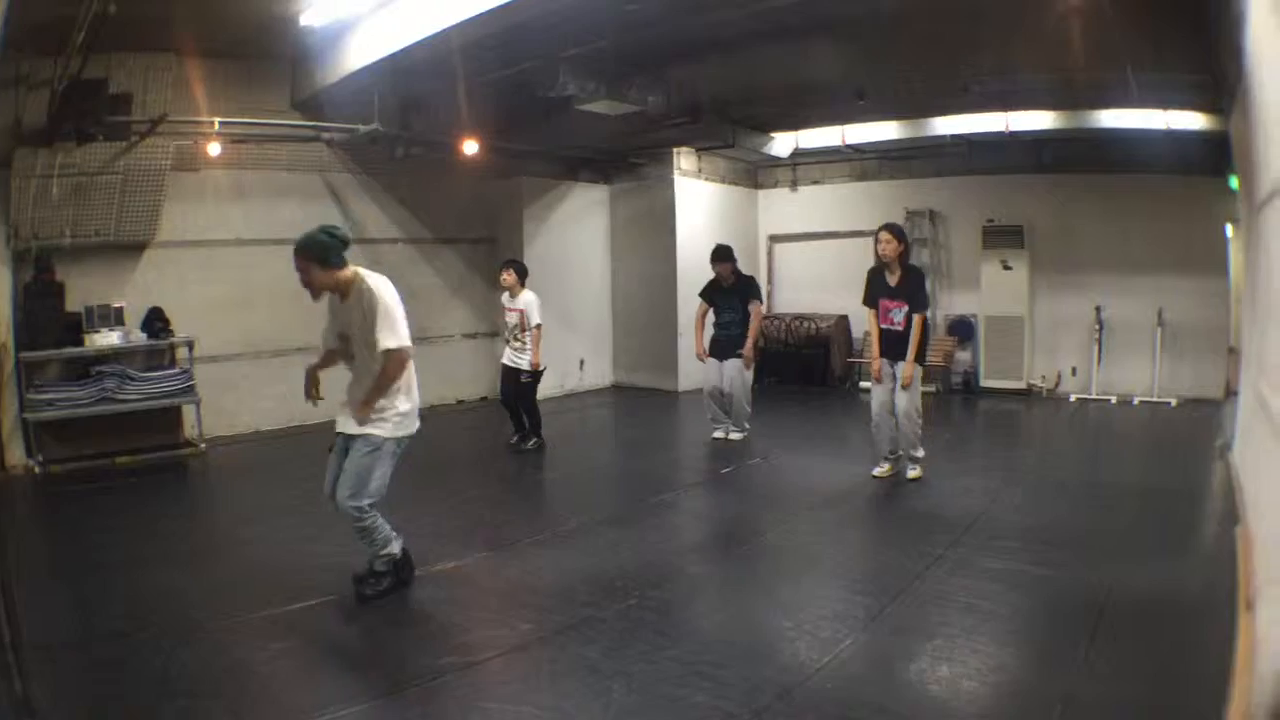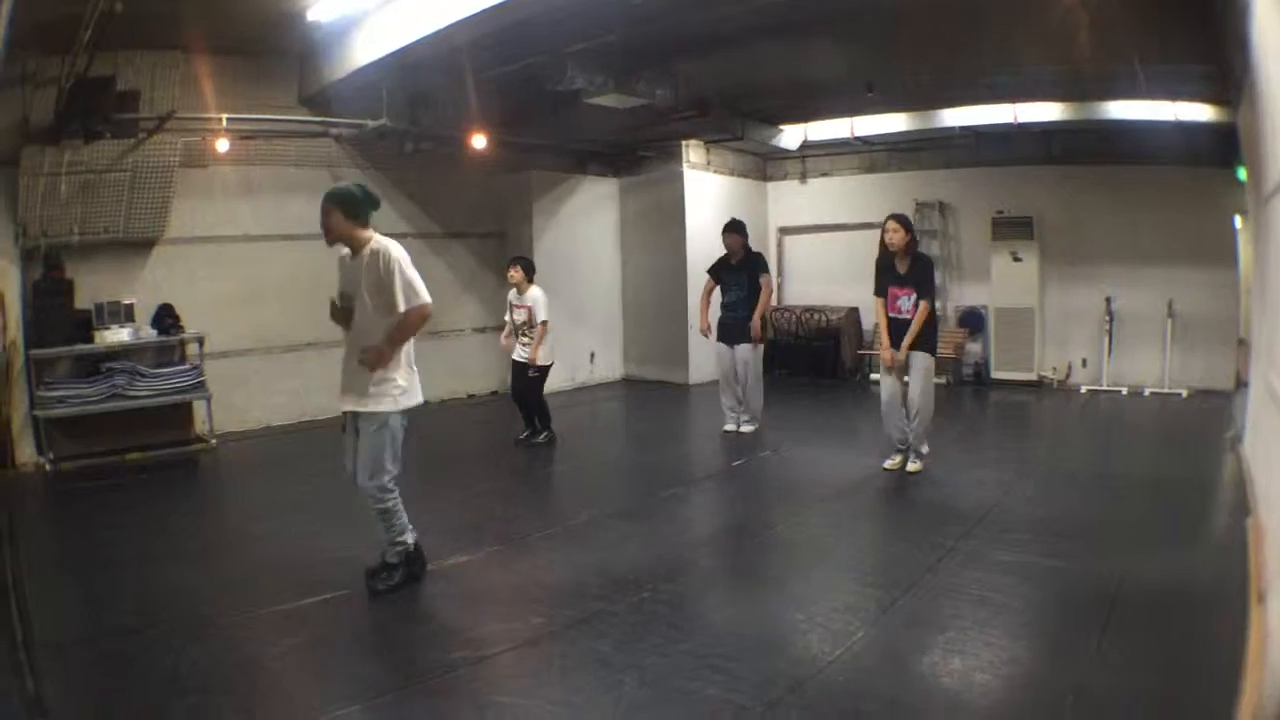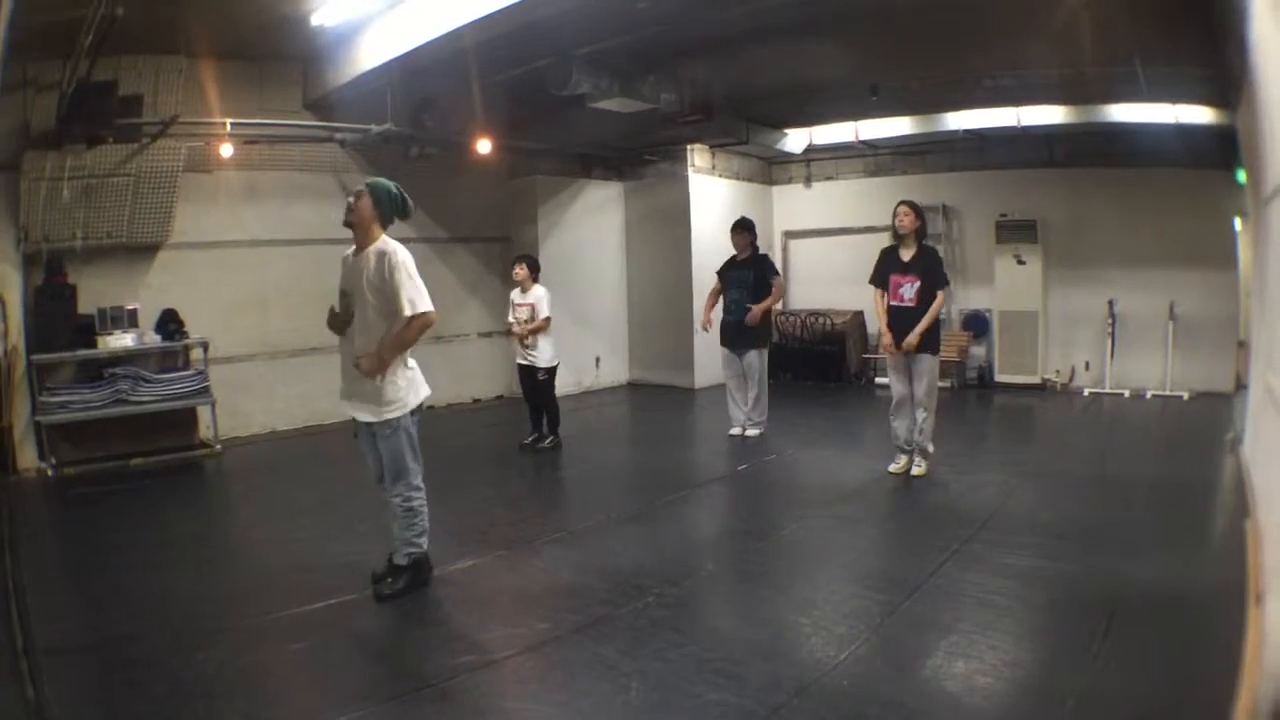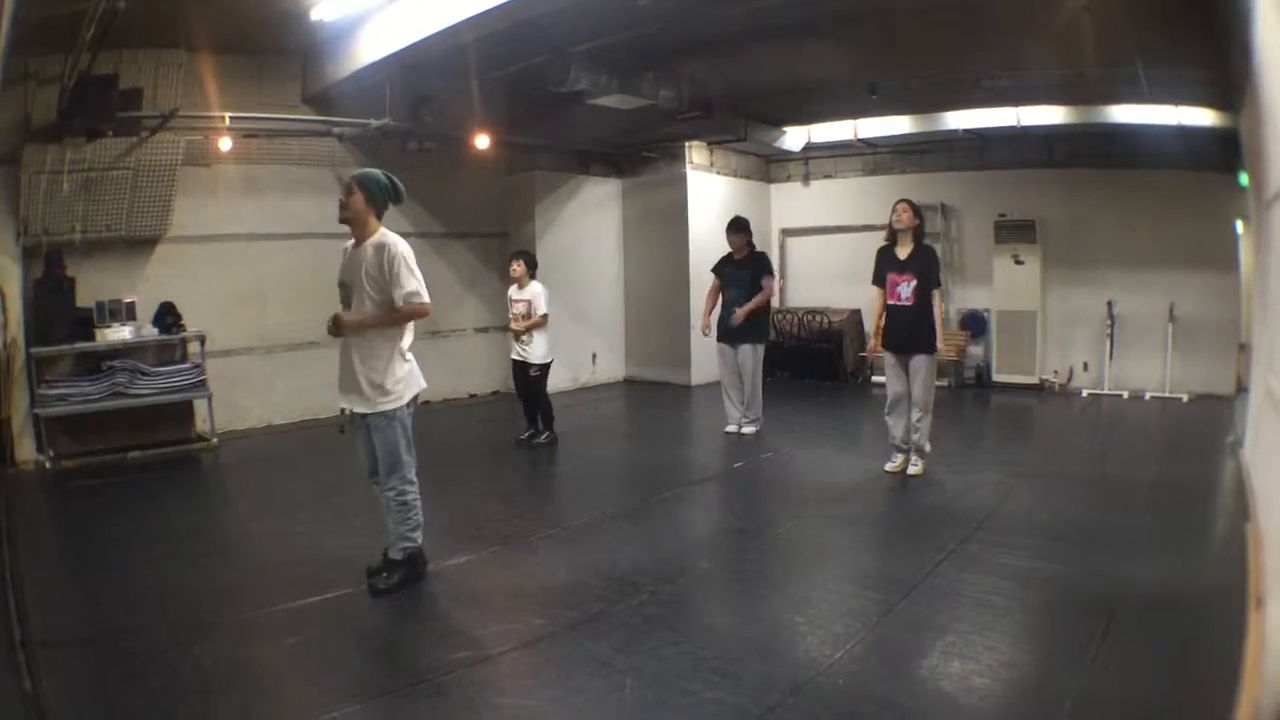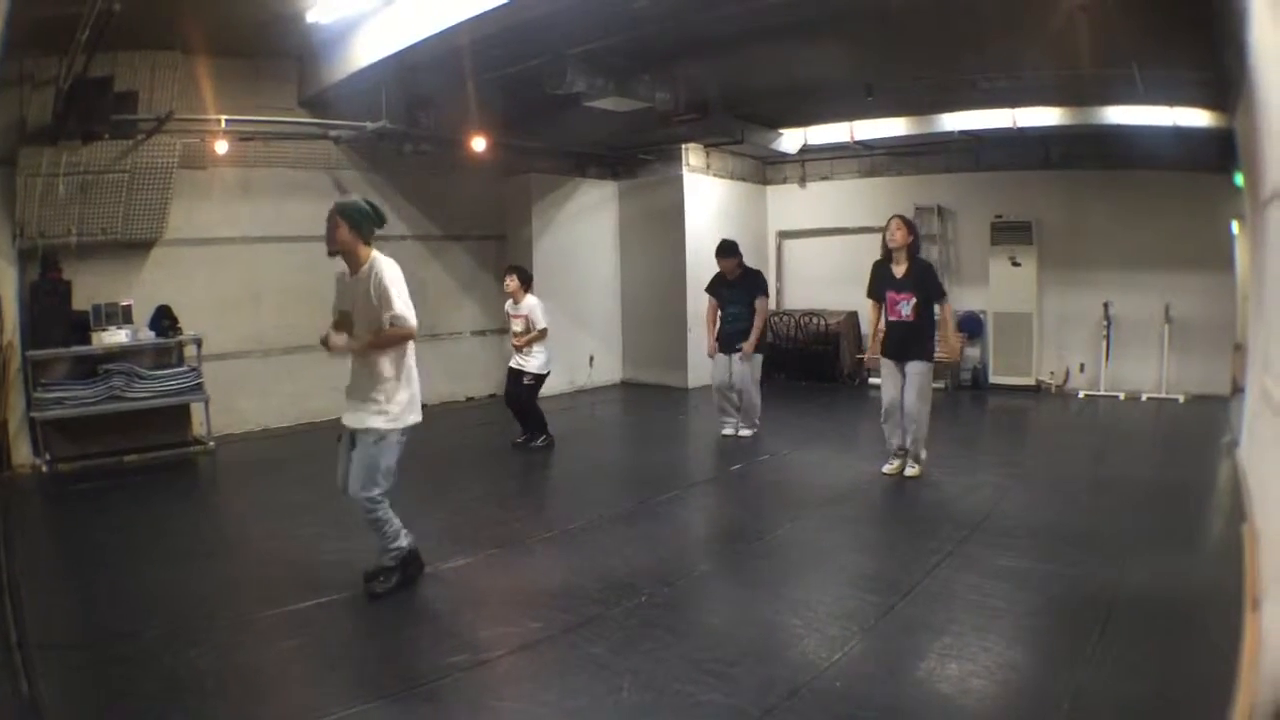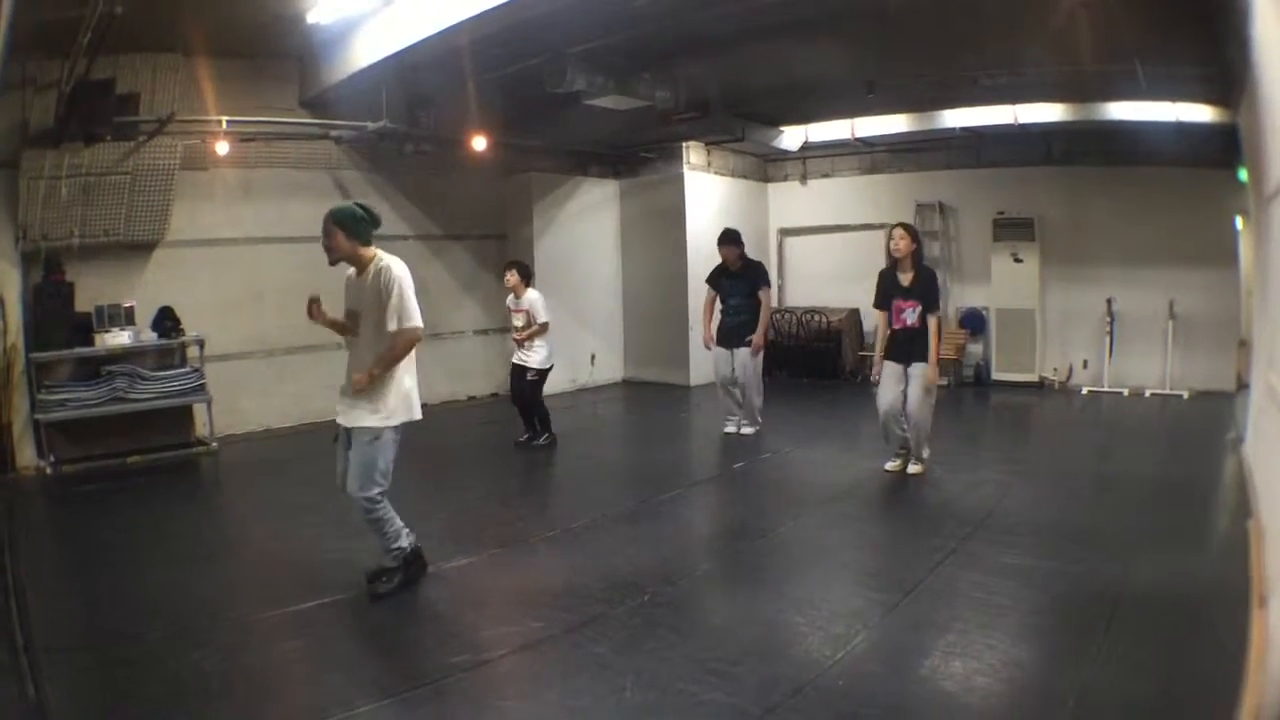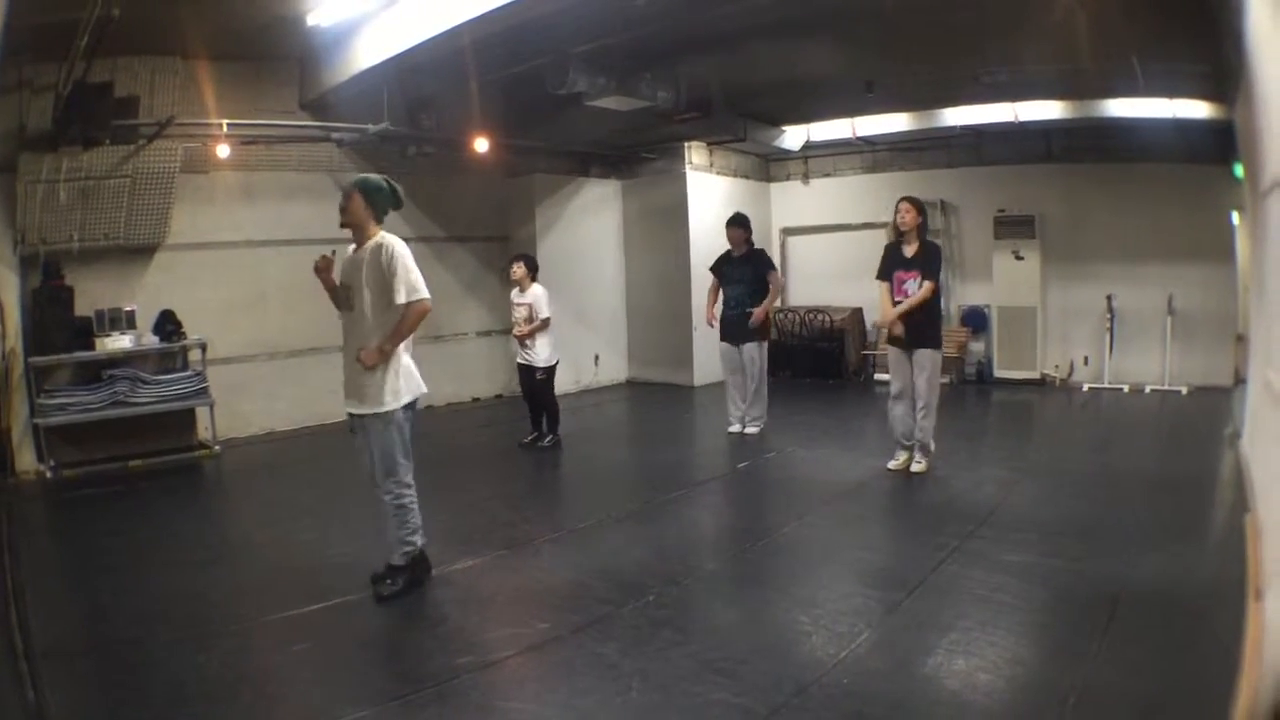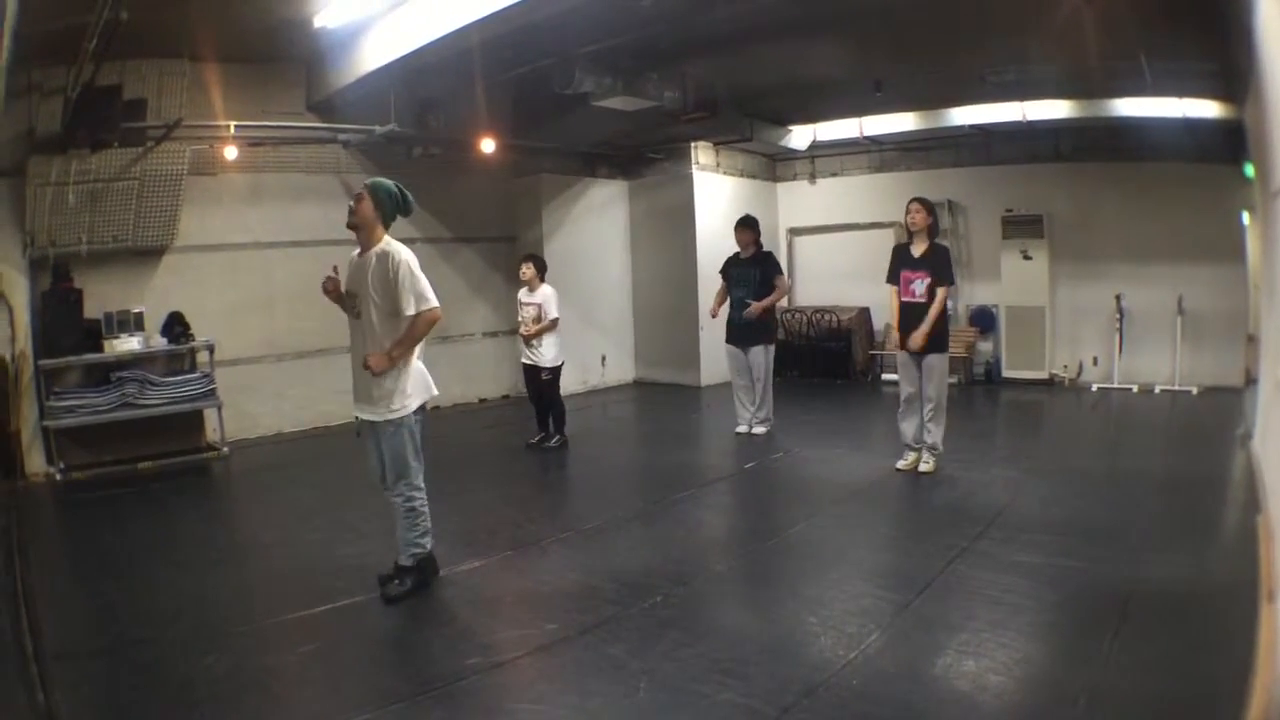
dt=0.3s
person 1, frame 1
left shoulder: (375, 290)
right shoulder: (335, 298)
left elbow: (400, 353)
left wrist: (368, 403)
right wrist: (316, 369)
left hip: (388, 414)
right hip: (359, 412)
left knee: (354, 499)
right knee: (335, 492)
left ankle: (393, 564)
right ankle: (388, 556)
person 1, frame 2
left shoulder: (387, 253)
right shoulder: (346, 258)
left elbow: (422, 308)
left wrist: (385, 350)
right wrist: (338, 315)
left hip: (387, 389)
right hip: (358, 387)
left knee: (376, 481)
right knee: (360, 477)
left ankle: (405, 558)
right ankle: (398, 551)
person 1, frame 3
left shoulder: (392, 256)
right shoulder: (349, 258)
left elbow: (424, 316)
left wrist: (383, 357)
right wrist: (337, 322)
left hip: (392, 392)
right hip: (363, 392)
left knee: (404, 483)
right knee: (387, 482)
left ankle: (413, 562)
right ankle: (404, 557)
person 1, frame 4
left shoulder: (391, 247)
right shoulder: (349, 250)
left elbow: (420, 306)
left wrist: (364, 320)
right wrist: (341, 321)
left hip: (388, 384)
right hip: (358, 383)
left knee: (397, 477)
right knee: (379, 476)
left ankle: (408, 557)
right ankle: (399, 552)
person 1, frame 5
left shoulder: (382, 271)
right shoulder: (344, 276)
left elbow: (405, 330)
left wrist: (351, 346)
right wrist: (334, 335)
left hip: (389, 403)
right hip: (362, 400)
left knee: (365, 490)
right knee: (352, 485)
left ankle: (402, 558)
right ankle: (396, 554)
person 1, frame 6
left shoulder: (391, 271)
right shoulder: (352, 277)
left elbow: (412, 331)
left wrist: (372, 373)
right wrist: (325, 320)
left hip: (384, 404)
right hip: (356, 401)
left knee: (365, 490)
right knee: (352, 484)
left ankle: (405, 556)
right ankle: (400, 553)
person 1, frame 7
left shoulder: (390, 248)
right shoulder: (352, 254)
left elbow: (421, 304)
left wrist: (383, 350)
right wrist: (327, 281)
left hip: (388, 387)
right hip: (361, 387)
left knee: (395, 479)
right knee: (384, 477)
left ankle: (410, 560)
right ankle: (405, 555)
person 1, frame 8
left shoulder: (396, 256)
right shoulder: (355, 259)
left elbow: (430, 313)
left wrist: (390, 358)
right wrist: (338, 297)
left hip: (399, 391)
right hip: (370, 392)
left knee: (406, 483)
right knee: (391, 481)
left ankle: (417, 562)
right ankle: (412, 558)
person 2, frame 1
left shoulder: (915, 275)
right shoulder: (874, 275)
left elbow: (918, 320)
right elbow: (872, 316)
left wrist: (910, 362)
right wrist: (875, 356)
left hip: (908, 351)
right hip: (884, 351)
left knee: (906, 407)
right knee: (879, 408)
left ankle: (914, 458)
right ankle: (889, 458)
person 2, frame 2
left shoulder: (923, 263)
right shoulder: (882, 264)
left elbow: (924, 308)
right elbow: (881, 305)
left wrist: (905, 347)
right wrist: (885, 345)
left hip: (920, 340)
right hip: (893, 340)
left knee: (918, 400)
right knee: (888, 398)
left ankle: (917, 453)
right ankle: (899, 450)
person 2, frame 3
left shoulder: (929, 255)
right shoulder: (887, 255)
left elbow: (940, 297)
right elbow: (879, 295)
left wrist: (918, 332)
right wrist: (884, 331)
left hip: (924, 337)
right hip: (895, 337)
left knee: (923, 398)
right knee: (899, 397)
left ankle: (922, 454)
right ankle: (903, 452)
person 2, frame 4
left shoulder: (926, 254)
right shoulder: (884, 254)
left elbow: (937, 297)
left wrist: (939, 338)
right wrist: (874, 333)
left hip: (920, 339)
right hip: (892, 338)
left knee: (919, 399)
right knee: (895, 397)
left ankle: (918, 454)
right ankle: (899, 451)
person 2, frame 5
left shoulder: (923, 268)
right shoulder: (879, 268)
left elbow: (943, 304)
left wrist: (951, 338)
right wrist: (873, 341)
left hip: (919, 348)
right hip: (892, 348)
left knee: (914, 407)
right knee: (890, 405)
left ankle: (915, 457)
right ankle: (897, 454)
person 2, frame 6
left shoulder: (927, 276)
right shoulder: (885, 276)
left elbow: (933, 322)
right elbow: (882, 318)
left wrist: (933, 363)
right wrist: (877, 359)
left hip: (920, 355)
right hip: (894, 354)
left knee: (917, 409)
right knee: (886, 408)
left ankle: (917, 456)
right ankle: (900, 452)
person 2, frame 7
left shoulder: (931, 250)
right shoulder: (890, 250)
left elbow: (927, 290)
right elbow: (885, 289)
left wrist: (895, 313)
right wrist: (891, 320)
left hip: (926, 334)
right hip: (899, 333)
left knee: (924, 394)
right knee: (898, 392)
left ankle: (922, 450)
right ankle: (904, 447)
person 2, frame 8
left shoulder: (940, 253)
right shoulder: (899, 252)
left elbow: (942, 296)
right elbow: (895, 293)
left wrist: (923, 330)
right wrist: (895, 329)
left hip: (931, 336)
right hip: (905, 336)
left knee: (933, 396)
right knee: (908, 395)
left ankle: (931, 451)
right ankle: (912, 449)
person 3, frame 1
left shoulder: (748, 284)
right shoulder: (712, 286)
left elbow: (756, 314)
right elbow: (700, 315)
left wrist: (749, 345)
right wrist: (699, 343)
left hip: (740, 348)
right hip: (717, 346)
left knee: (734, 389)
right knee: (711, 388)
left ankle: (738, 427)
right ankle: (721, 425)
person 3, frame 2
left shoulder: (755, 260)
right shoulder: (721, 264)
left elbow: (767, 288)
right elbow: (707, 291)
left wrist: (757, 317)
right wrist: (704, 318)
left hip: (748, 330)
right hip: (726, 328)
left knee: (749, 376)
right knee: (726, 376)
left ankle: (750, 419)
right ankle: (732, 418)
person 3, frame 3
left shoulder: (762, 262)
right shoulder: (729, 265)
left elbow: (780, 289)
right elbow: (716, 291)
left wrist: (762, 307)
right wrist: (707, 312)
left hip: (754, 332)
right hip: (729, 331)
left knee: (756, 380)
right knee: (733, 379)
left ankle: (755, 423)
right ankle: (738, 422)
person 3, frame 4
left shoulder: (760, 260)
right shoulder: (724, 262)
left elbow: (768, 291)
right elbow: (714, 290)
left wrist: (744, 310)
right wrist: (706, 316)
left hip: (752, 329)
right hip: (726, 328)
left knee: (750, 376)
right knee: (729, 376)
left ankle: (752, 420)
right ankle: (734, 419)
person 3, frame 5
left shoulder: (755, 278)
right shoulder: (717, 280)
left elbow: (761, 311)
right elbow: (712, 309)
left wrist: (752, 342)
right wrist: (711, 339)
left hip: (748, 342)
right hip: (725, 340)
left knee: (745, 384)
right knee: (719, 383)
left ankle: (748, 423)
right ankle: (730, 422)
person 3, frame 6
left shoulder: (756, 269)
right shoulder: (719, 272)
left elbow: (765, 302)
right elbow: (710, 301)
left wrist: (760, 333)
right wrist: (707, 330)
left hip: (748, 335)
right hip: (725, 333)
left knee: (747, 379)
right knee: (723, 378)
left ankle: (751, 421)
right ankle: (732, 420)
person 3, frame 7
left shoulder: (759, 257)
right shoulder: (723, 260)
left elbow: (777, 285)
right elbow: (714, 288)
left wrist: (764, 308)
right wrist: (709, 309)
left hip: (753, 327)
right hip: (728, 326)
left knee: (754, 375)
right knee: (733, 375)
left ankle: (754, 420)
right ankle: (736, 419)
person 3, frame 8
left shoulder: (766, 259)
right shoulder: (732, 262)
left elbow: (782, 288)
right elbow: (724, 290)
left wrist: (763, 304)
right wrist: (716, 304)
left hip: (761, 329)
right hip: (735, 329)
left knee: (761, 377)
right knee: (739, 378)
left ankle: (762, 420)
right ankle: (744, 419)
person 4, frame 1
left shoulder: (529, 298)
right shoulder: (504, 297)
left elbow: (536, 328)
left wrist: (535, 354)
right wrist: (508, 339)
left hip: (528, 360)
right hip: (510, 357)
left knee: (527, 399)
right knee: (507, 396)
left ankle: (536, 437)
right ankle: (520, 431)
person 4, frame 2
left shoulder: (537, 294)
right shoulder: (511, 295)
left elbow: (543, 325)
left wrist: (534, 349)
right wrist: (505, 336)
left hip: (538, 356)
right hip: (519, 355)
left knee: (534, 394)
right knee: (518, 393)
left ankle: (547, 430)
right ankle: (531, 428)
person 4, frame 3
left shoulder: (540, 293)
right shoulder: (514, 295)
left elbow: (545, 322)
left wrist: (524, 330)
right wrist: (515, 330)
left hip: (543, 357)
right hip: (524, 356)
left knee: (546, 397)
right knee: (530, 397)
left ankle: (553, 435)
right ankle: (537, 432)
person 4, frame 4
left shoulder: (537, 289)
right shoulder: (512, 291)
left elbow: (543, 318)
left wrist: (523, 326)
right wrist: (512, 326)
left hip: (537, 353)
right hip: (518, 352)
left knee: (538, 392)
right knee: (523, 392)
left ankle: (549, 431)
right ankle: (532, 428)
person 4, frame 5
left shoulder: (533, 303)
right shoulder: (508, 305)
left elbow: (542, 331)
left wrist: (523, 341)
right wrist: (513, 340)
left hip: (535, 362)
right hip: (518, 361)
left knee: (527, 401)
right knee: (511, 399)
left ankle: (544, 435)
right ankle: (528, 432)
person 4, frame 6
left shoulder: (534, 297)
right shoulder: (510, 300)
left elbow: (544, 325)
left wrist: (525, 335)
right wrist: (515, 335)
left hip: (538, 357)
right hip: (520, 357)
left knee: (532, 397)
right knee: (517, 396)
left ankle: (547, 433)
right ankle: (531, 430)
person 4, frame 7
left shoulder: (538, 292)
right shoulder: (514, 294)
left elbow: (545, 321)
left wrist: (526, 331)
right wrist: (515, 330)
left hip: (542, 356)
right hip: (524, 355)
left knee: (545, 396)
right knee: (529, 396)
left ankle: (553, 434)
right ankle: (537, 431)
person 4, frame 8
left shoulder: (547, 292)
right shoulder: (521, 294)
left elbow: (554, 321)
left wrist: (534, 331)
right wrist: (522, 329)
left hip: (547, 356)
right hip: (529, 355)
left knee: (551, 396)
right knee: (535, 396)
left ankle: (559, 434)
right ankle: (543, 432)
